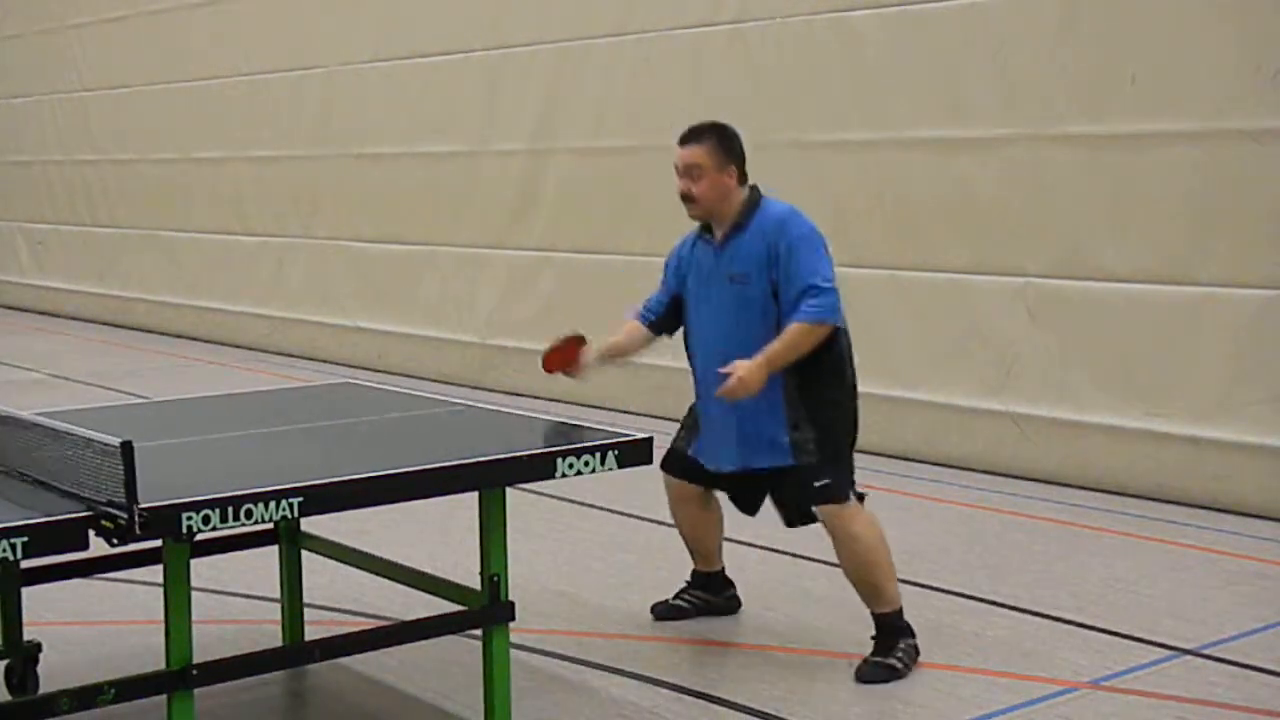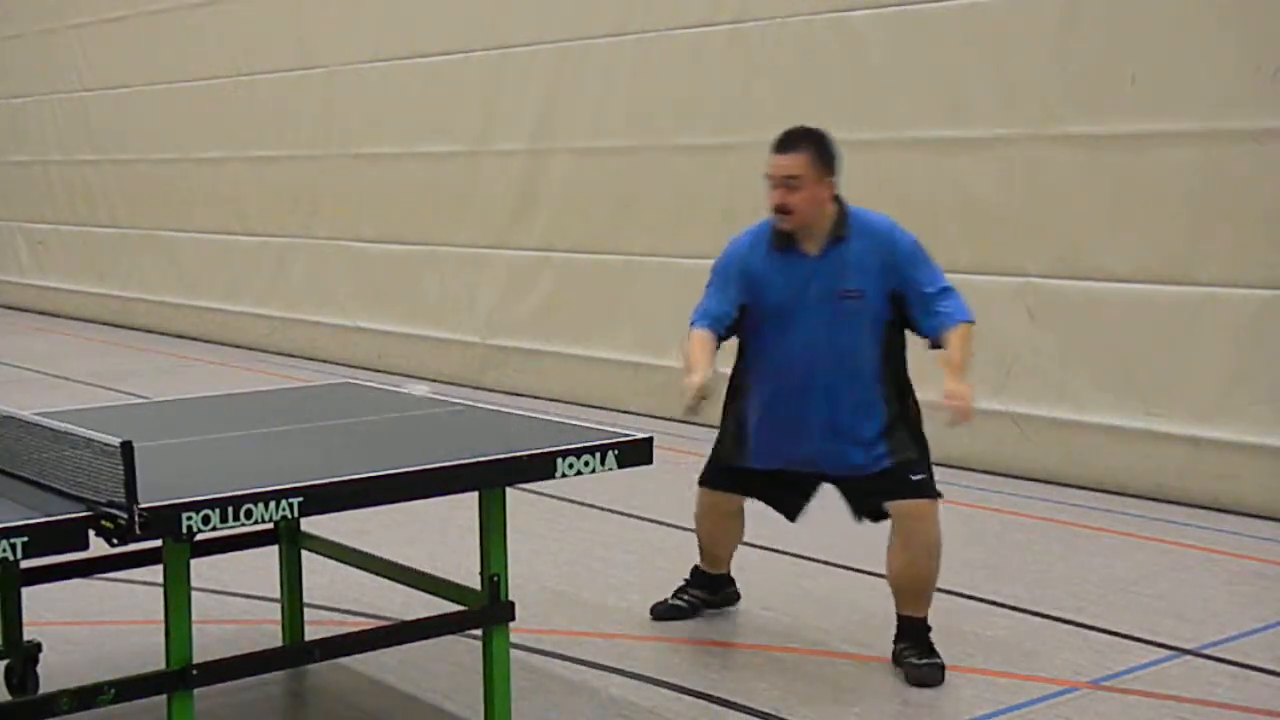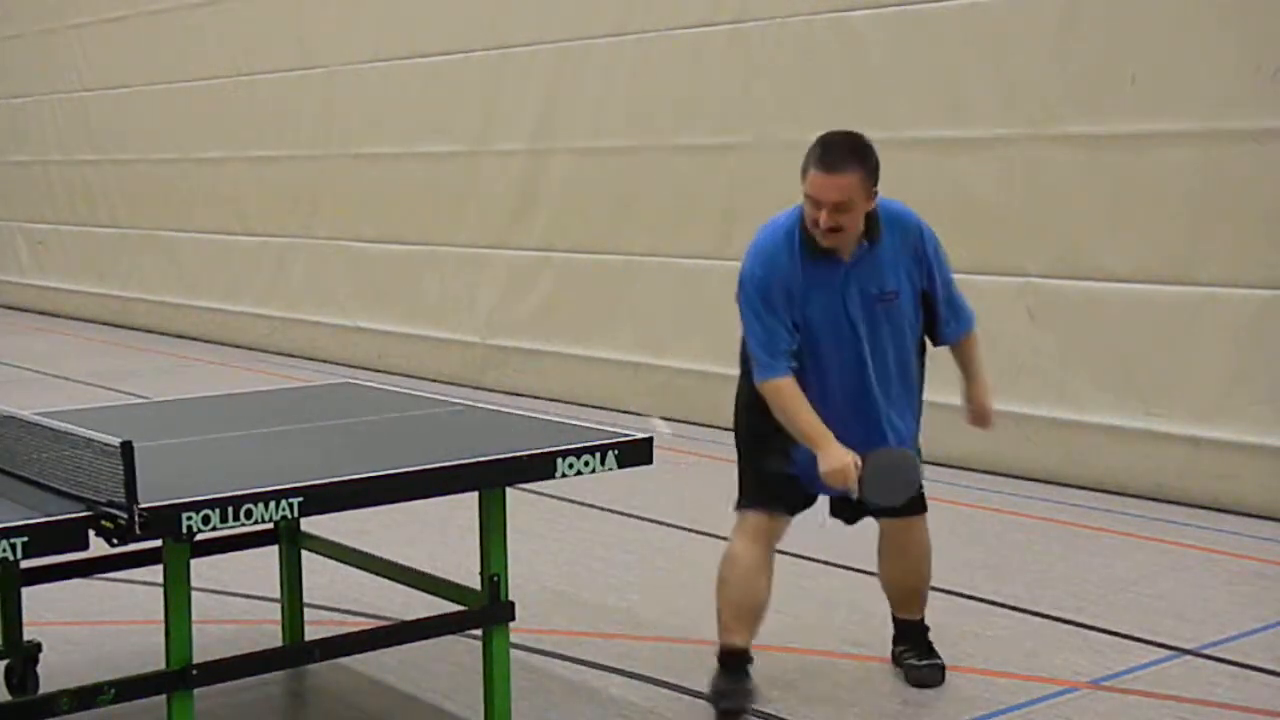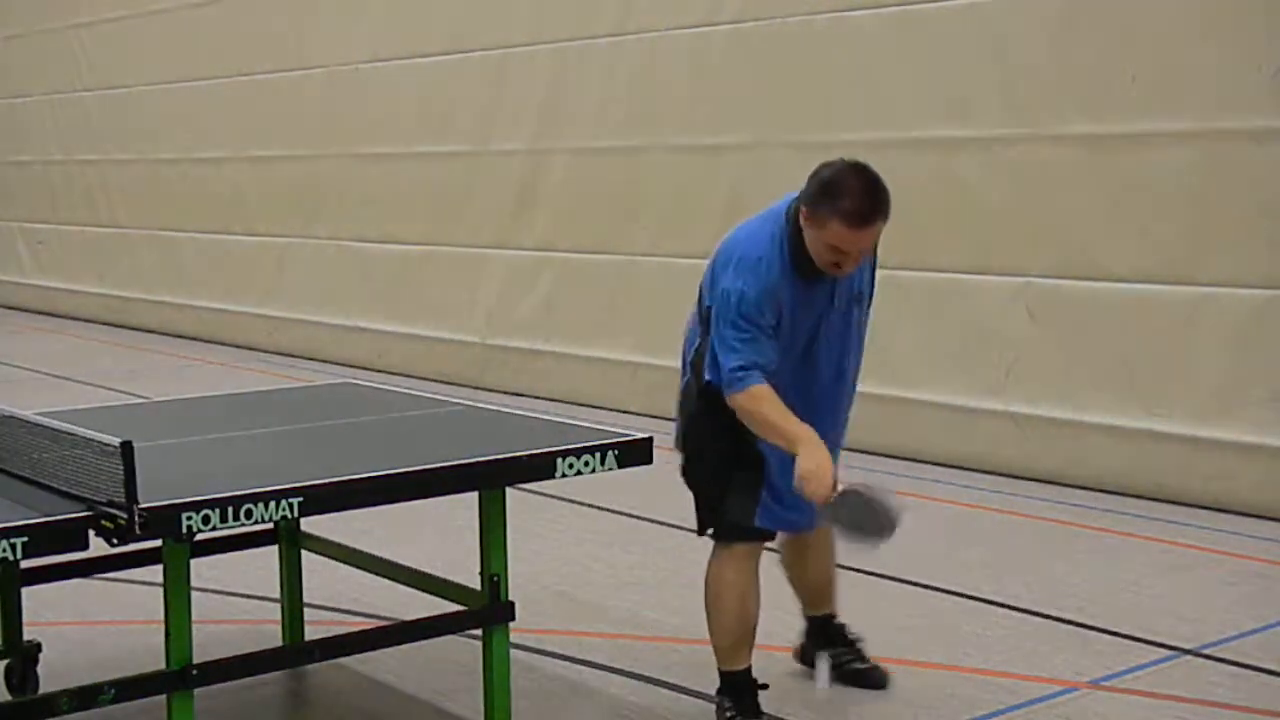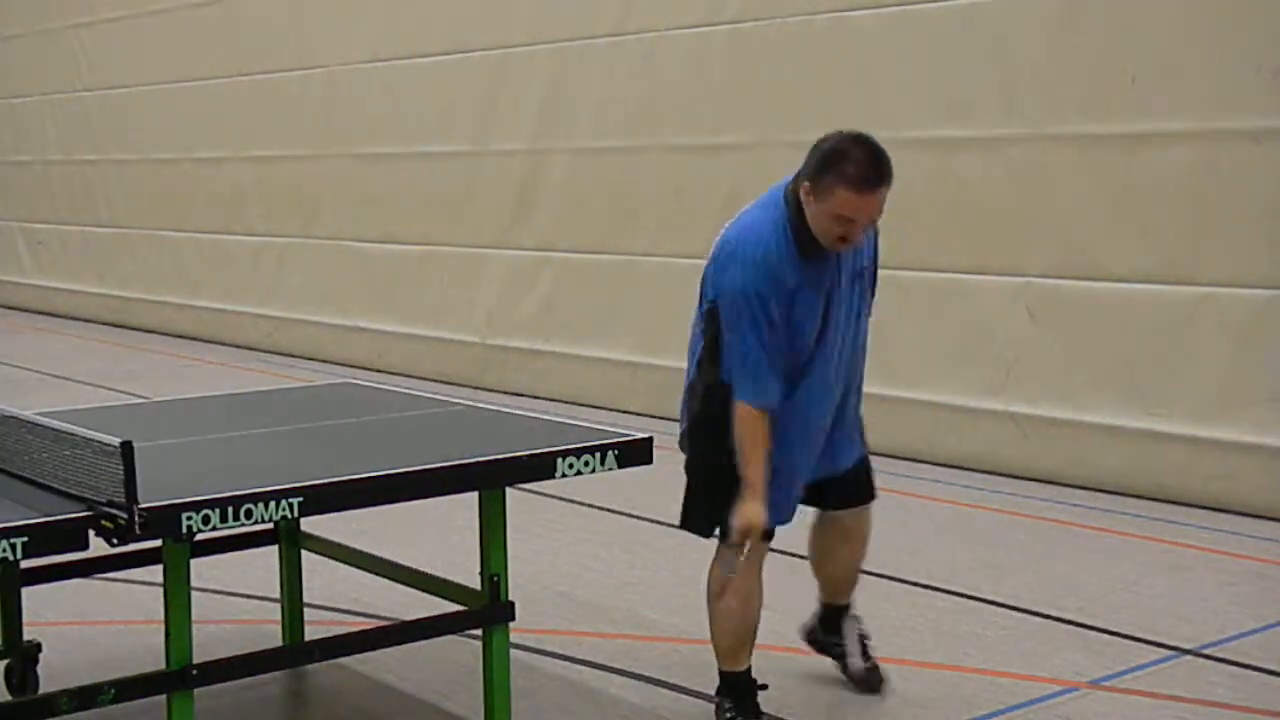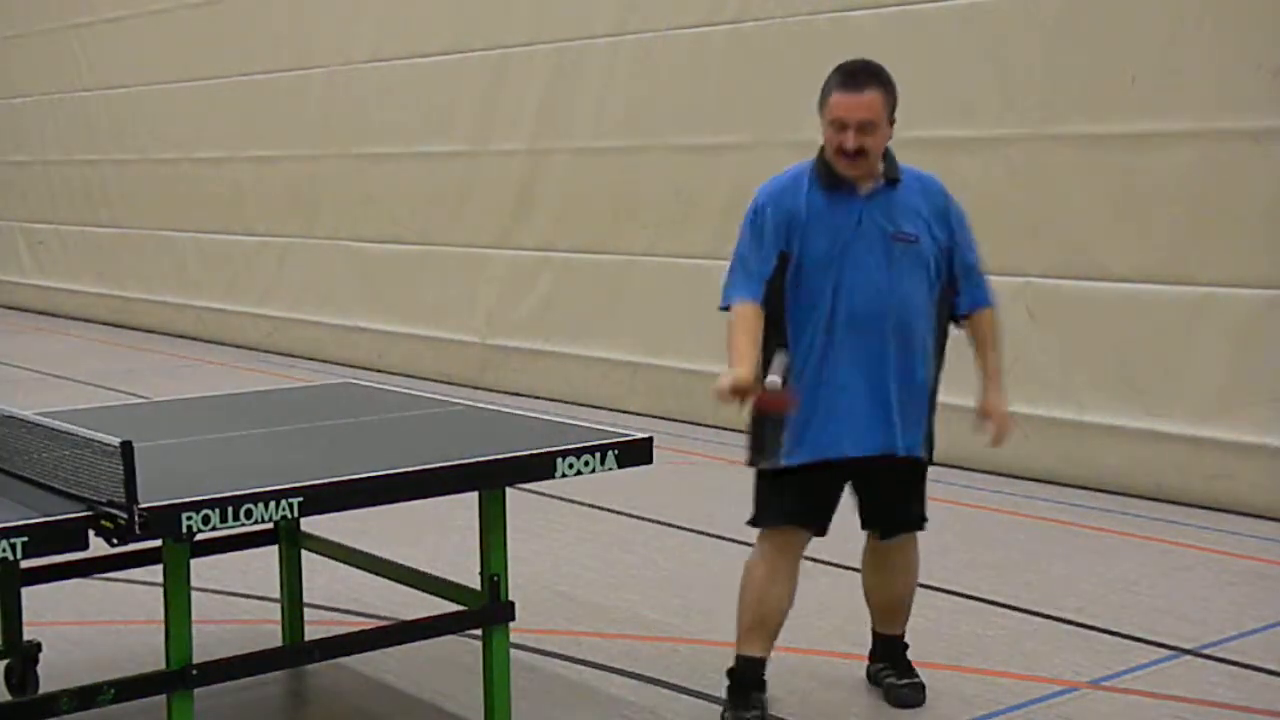
dt=0.4s
person 1, frame 1
left shoulder: (785, 228)
right shoulder: (689, 251)
left elbow: (820, 312)
right elbow: (654, 319)
left wrist: (760, 365)
right wrist: (598, 353)
left hip: (804, 404)
right hip: (724, 409)
left knee: (837, 508)
right knee: (682, 479)
left ankle: (895, 633)
right ankle: (712, 585)
person 1, frame 2
left shoulder: (884, 241)
right shoulder: (747, 252)
left elbow: (949, 312)
right elbow: (709, 320)
left wrist: (954, 375)
right wrist: (699, 369)
left hip: (871, 417)
right hip: (771, 414)
left knee: (916, 508)
right knee: (716, 491)
left ankle: (913, 635)
right ankle: (713, 581)
person 1, frame 3
left shoulder: (908, 234)
right shoulder: (769, 254)
left elbow: (952, 318)
right elbow: (771, 370)
left wrist: (974, 386)
right wrist: (825, 447)
left hip: (882, 416)
right hip: (788, 415)
left knee: (906, 518)
right knee: (758, 523)
left ankle: (910, 635)
right ankle: (732, 666)
person 1, frame 4
left shoulder: (853, 241)
right shoulder: (751, 266)
right elbow: (742, 383)
right wrist: (806, 447)
left hip: (807, 406)
right hip: (732, 412)
left knee: (809, 519)
right knee: (741, 539)
left ankle: (824, 634)
person 1, frame 5
left shoulder: (852, 221)
right shoulder: (753, 256)
right elbow: (754, 391)
right wrist: (753, 492)
left hip: (825, 403)
right hip: (744, 401)
left knee: (850, 509)
right knee: (744, 541)
left ankle: (834, 623)
person 1, frame 6
left shoulder: (929, 199)
right shoulder: (780, 199)
left elbow: (974, 300)
right elbow: (748, 294)
left wrist: (992, 385)
right wrist: (743, 364)
left hip: (900, 410)
right hip: (809, 412)
left knee: (894, 535)
right knee: (783, 535)
left ankle: (888, 653)
